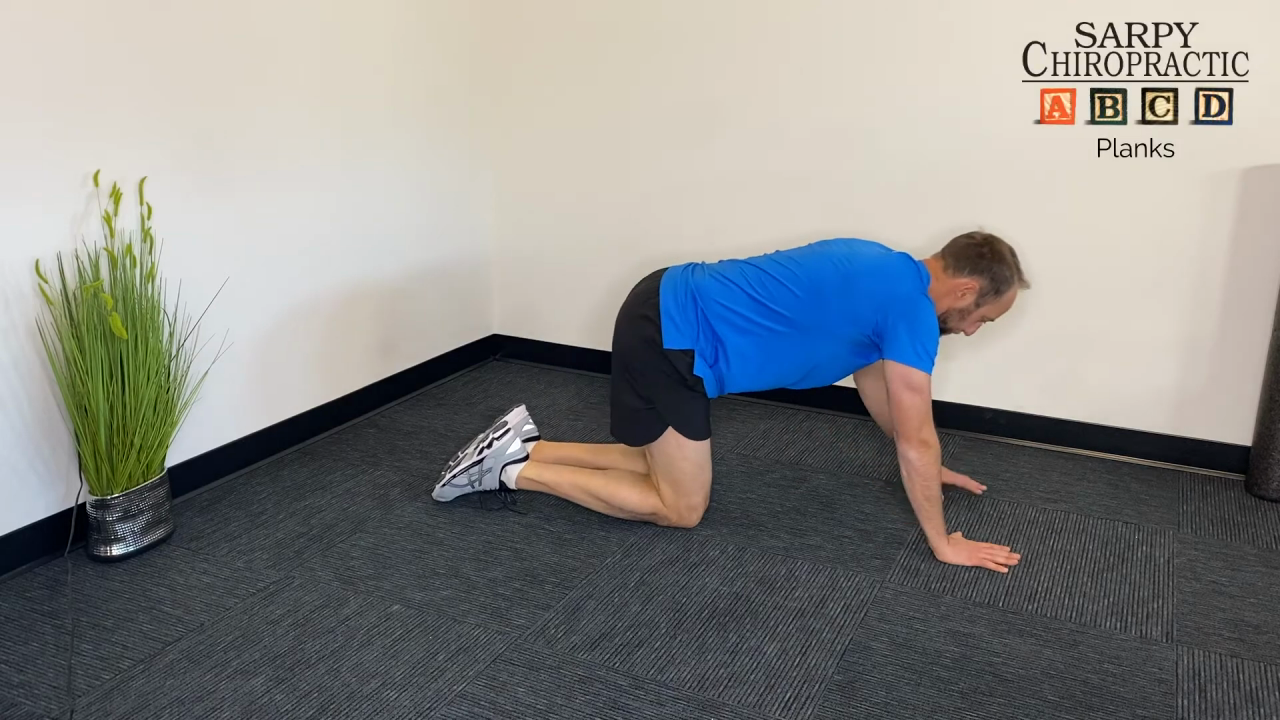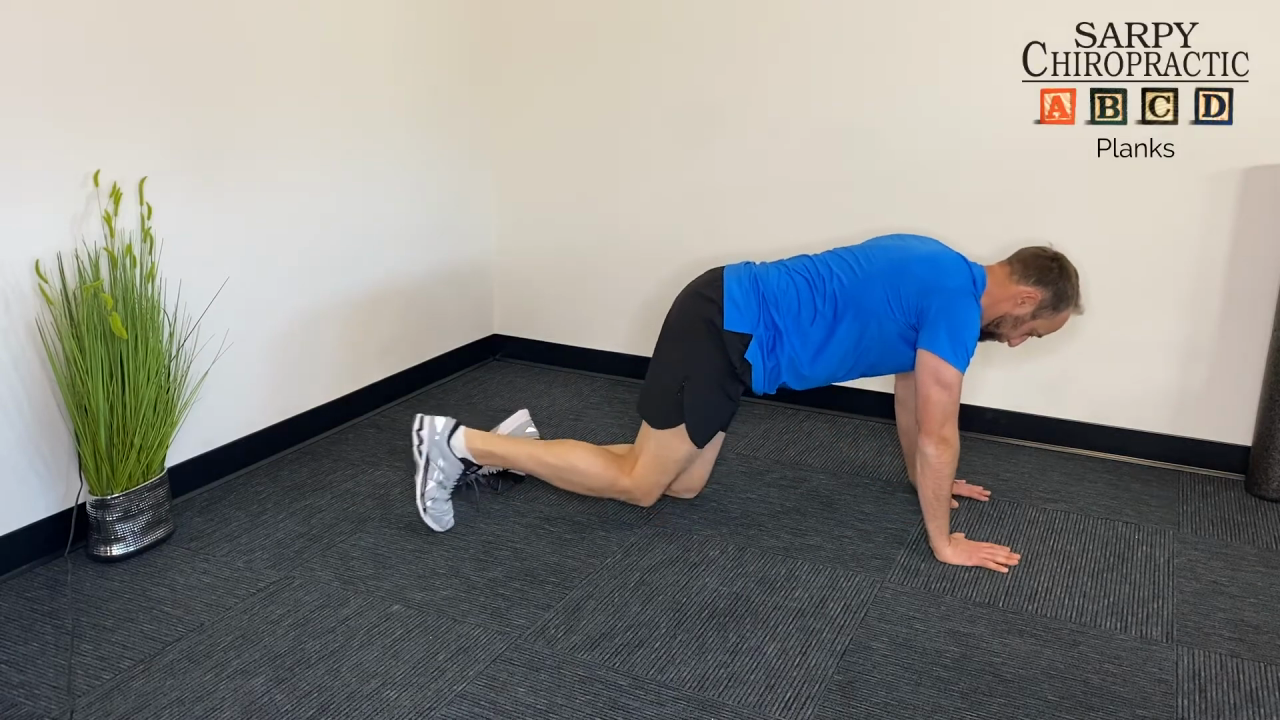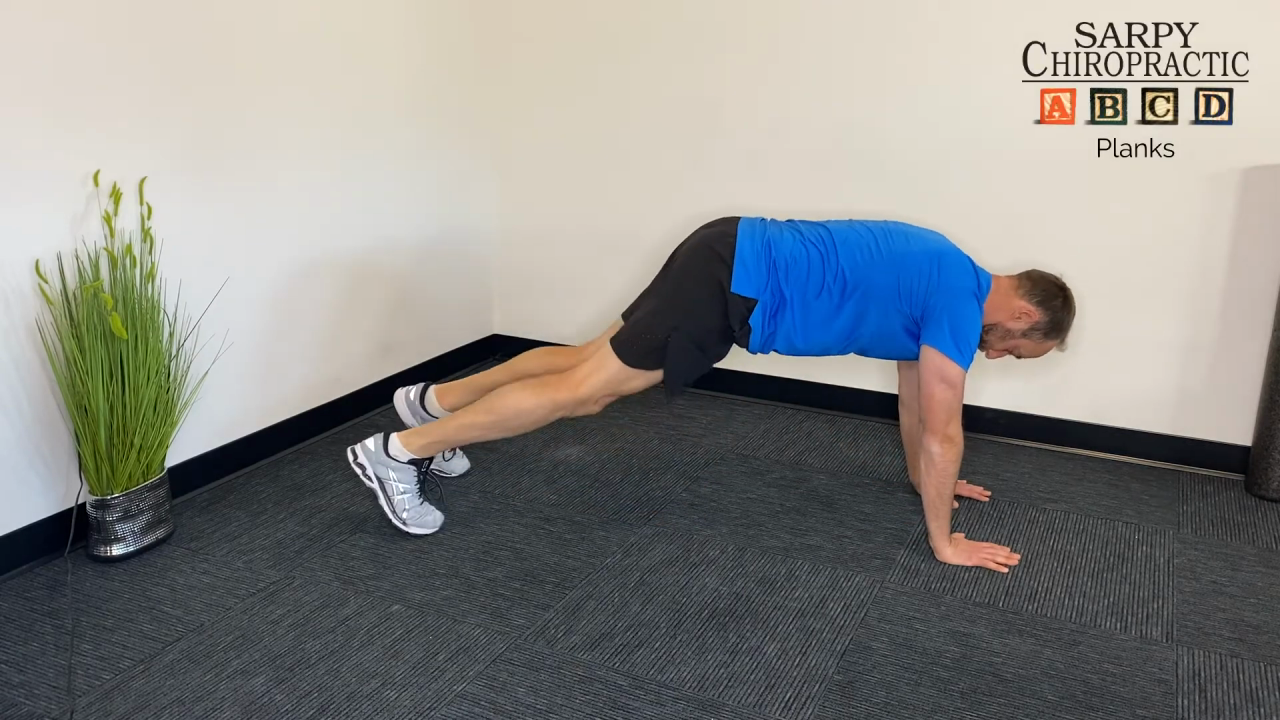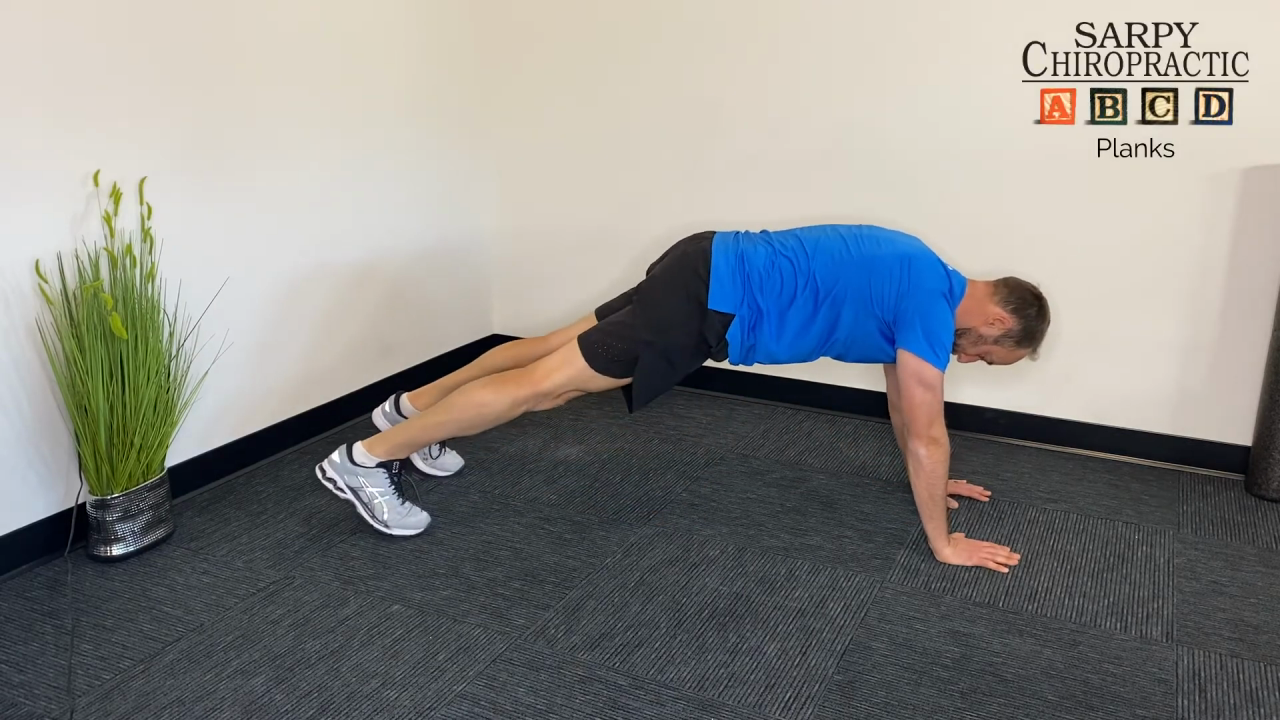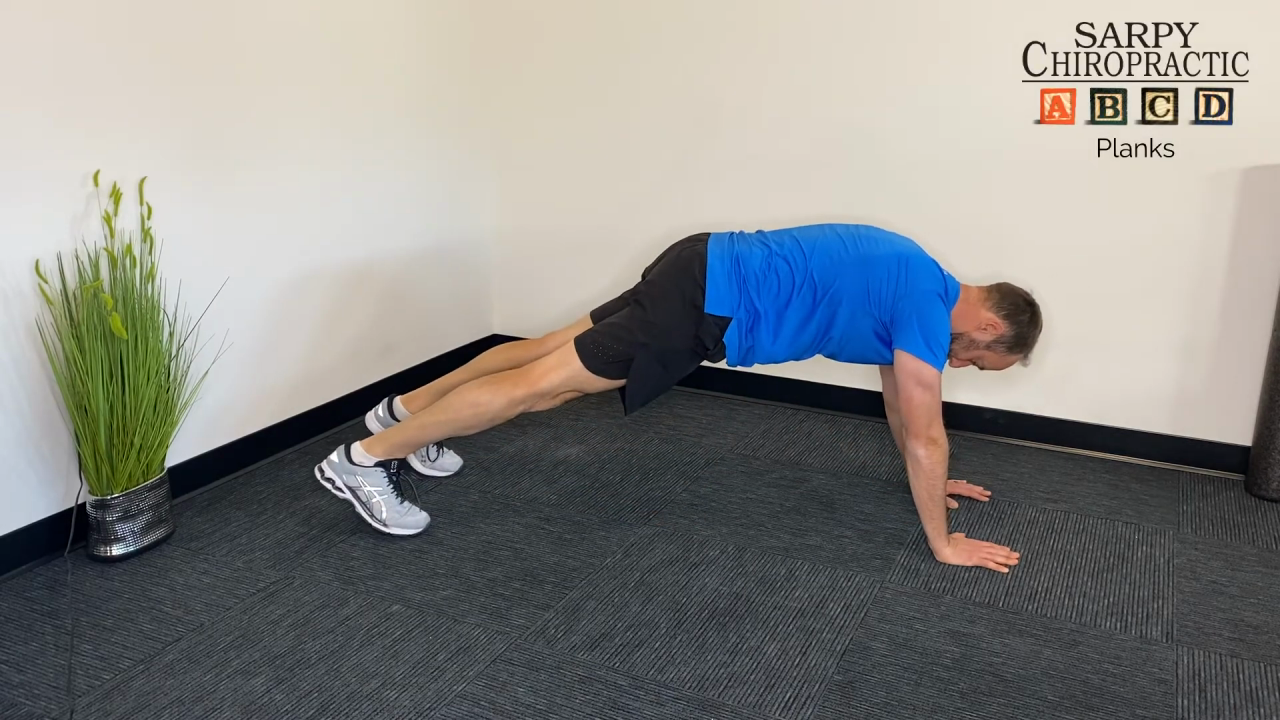
dt=1s
person 1, frame 1
left shoulder: (885, 277)
right shoulder: (910, 307)
left elbow: (873, 379)
right elbow: (916, 439)
left wrist: (924, 467)
right wrist: (943, 542)
left hip: (669, 311)
right hip: (669, 336)
left knee: (671, 469)
right knee: (681, 508)
left ankle: (527, 445)
right ankle: (515, 470)
person 1, frame 2
left shoulder: (938, 280)
right shoulder: (956, 300)
left elbow: (909, 391)
right elbow: (938, 433)
left wrist: (923, 479)
right wrist: (943, 541)
left hip: (733, 325)
right hip: (725, 326)
left knee: (682, 480)
right knee: (639, 484)
left ankle: (522, 448)
right ankle: (456, 443)
person 1, frame 3
left shoulder: (939, 287)
right shoulder: (959, 300)
left elbow: (913, 397)
right elbow: (942, 431)
left wrist: (925, 479)
right wrist: (943, 539)
left hip: (733, 263)
right hip: (733, 279)
left knee: (596, 365)
right knee: (585, 388)
left ankle: (431, 401)
right ankle: (400, 452)
person 1, frame 4
left shoulder: (916, 284)
right shoulder: (931, 303)
left elbow: (901, 398)
right elbow: (927, 434)
left wrist: (928, 477)
right wrist: (942, 541)
left hip: (710, 276)
right hip: (714, 299)
left knee: (564, 346)
right knee: (552, 380)
left ankle: (411, 407)
right ankle: (367, 457)
person 1, frame 5
left shoulder: (912, 288)
right shoulder: (927, 305)
left elbow: (897, 393)
right elbow: (925, 435)
left wrist: (929, 476)
right wrist: (942, 542)
left hip: (707, 276)
right hip: (711, 302)
left knee: (558, 347)
right knee: (547, 381)
left ankle: (403, 409)
right ankle: (366, 459)
